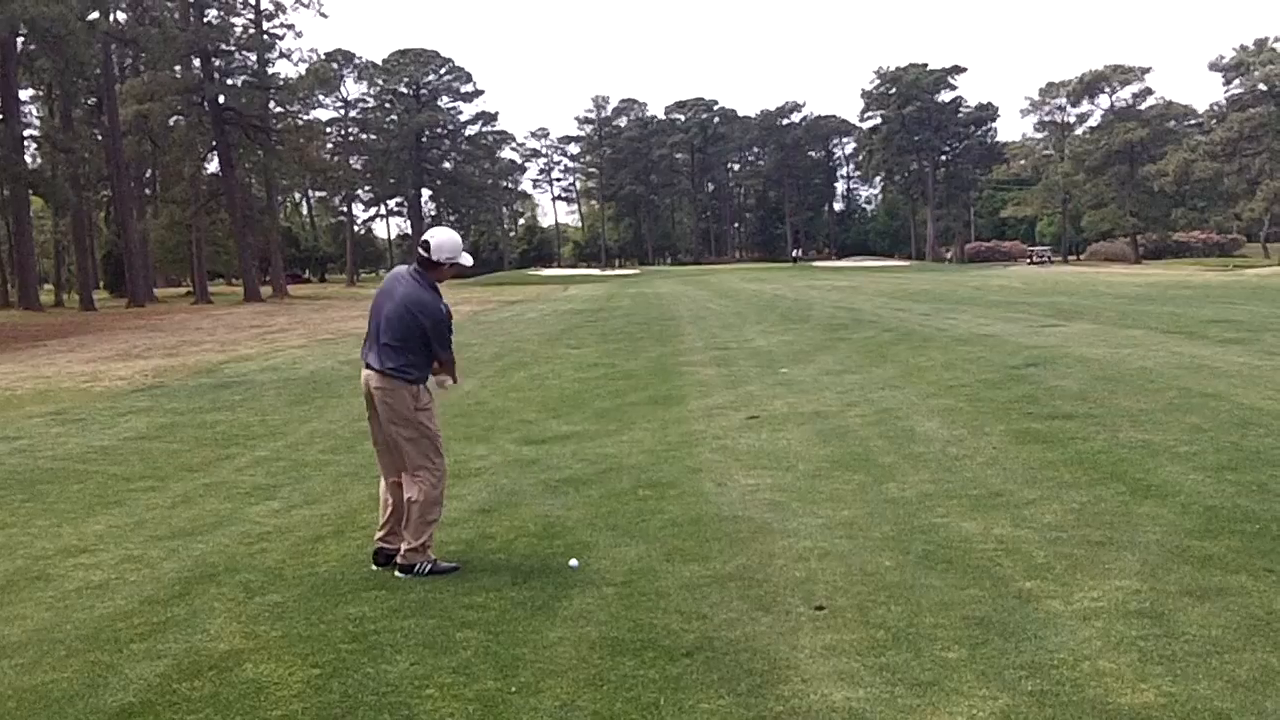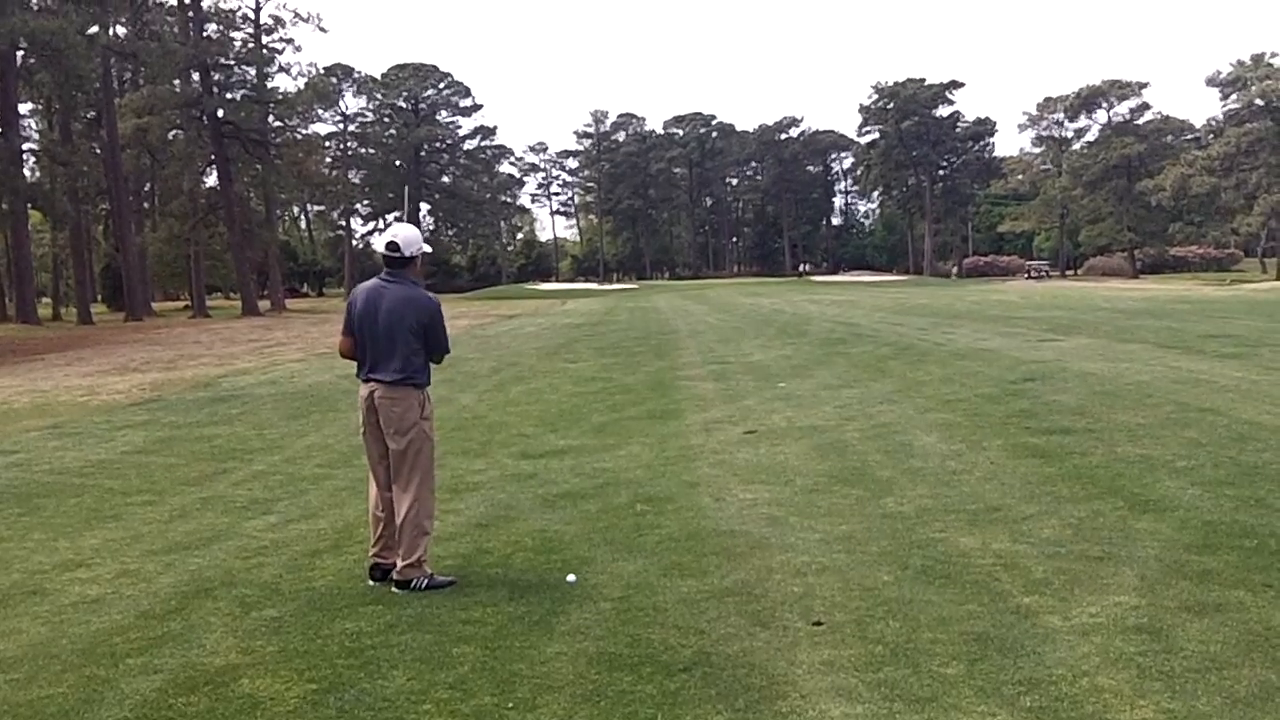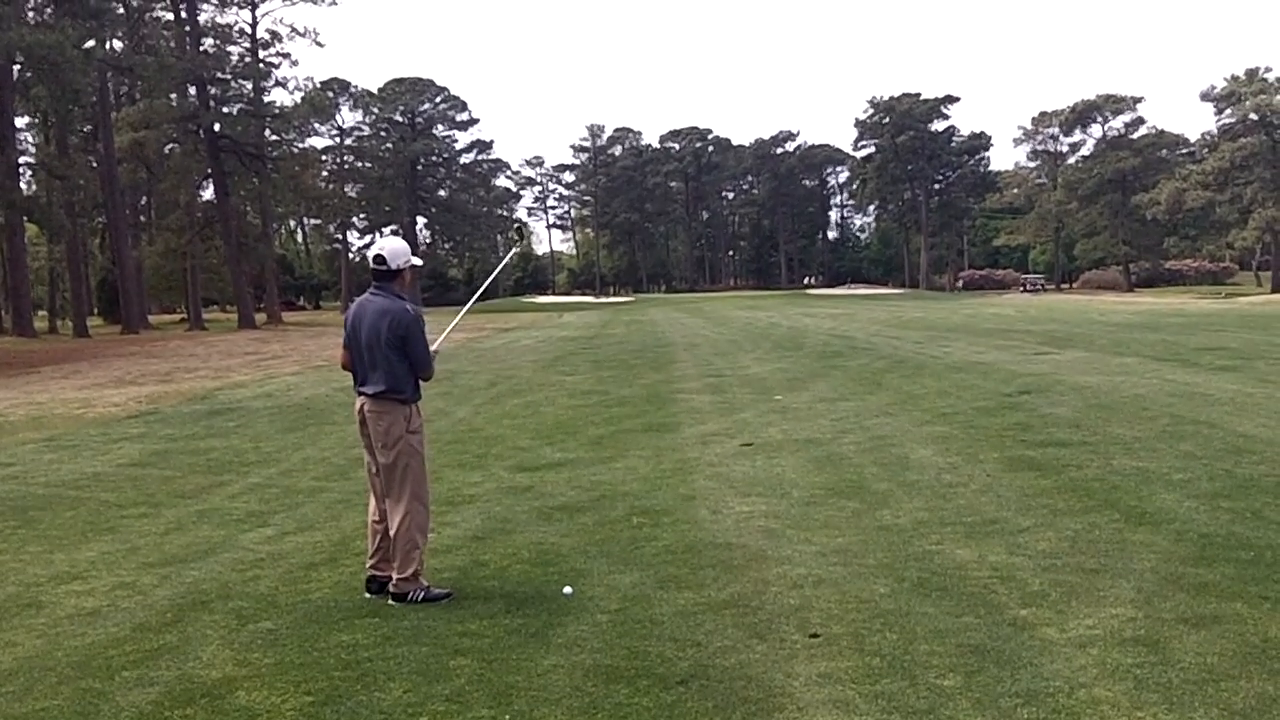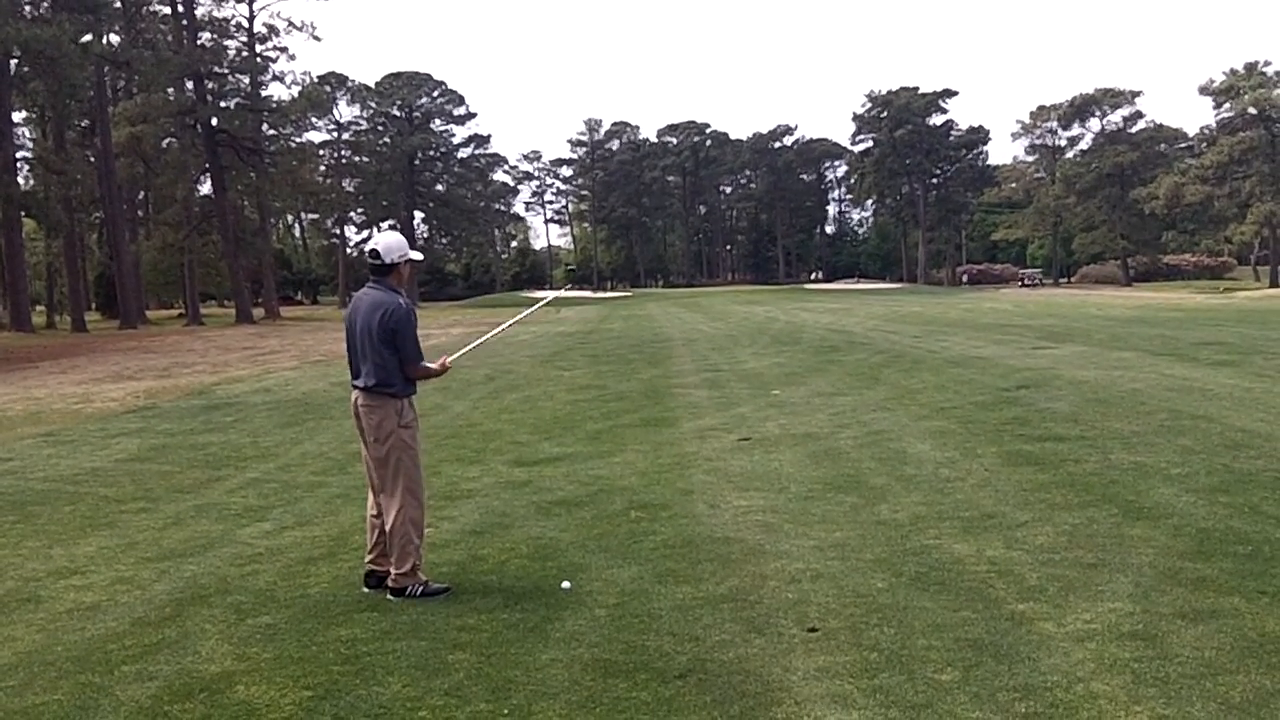
dt=0.7s
person 1, frame 1
left shoulder: (395, 275)
right shoulder: (432, 306)
right elbow: (443, 358)
left wrist: (429, 364)
right wrist: (450, 374)
left hip: (375, 378)
right hip: (402, 388)
left knee: (395, 470)
right knee: (427, 471)
left ankle: (388, 546)
right ankle: (413, 556)
person 1, frame 2
left shoulder: (360, 294)
right shoulder: (424, 302)
left elbow: (346, 349)
right elbow: (438, 356)
left hip: (370, 392)
right hip: (405, 397)
left knee: (382, 481)
right knee: (413, 484)
left ankle: (382, 561)
right ankle: (410, 570)
person 1, frame 3
left shoulder: (356, 308)
right shoulder: (405, 314)
left elbow: (347, 361)
right elbow: (425, 373)
right wrist: (427, 358)
left hip: (367, 404)
right hip: (396, 411)
left knee: (382, 495)
right knee: (408, 498)
left ankle: (379, 573)
right ankle: (406, 583)
person 1, frame 4
left shoulder: (357, 301)
right shoulder: (398, 308)
right elbow: (412, 369)
right wrist: (436, 370)
left hip: (363, 399)
right hip: (390, 406)
left knee: (381, 489)
right knee: (403, 493)
left ankle: (378, 568)
right ankle: (404, 577)
